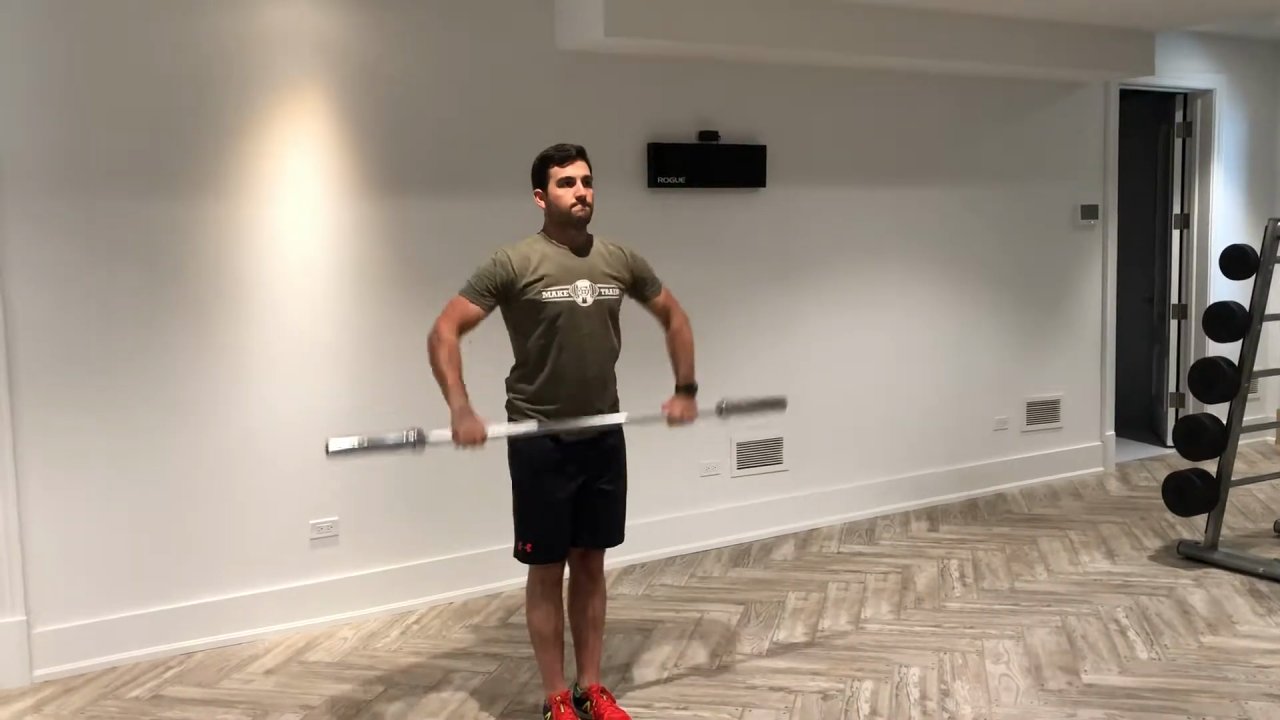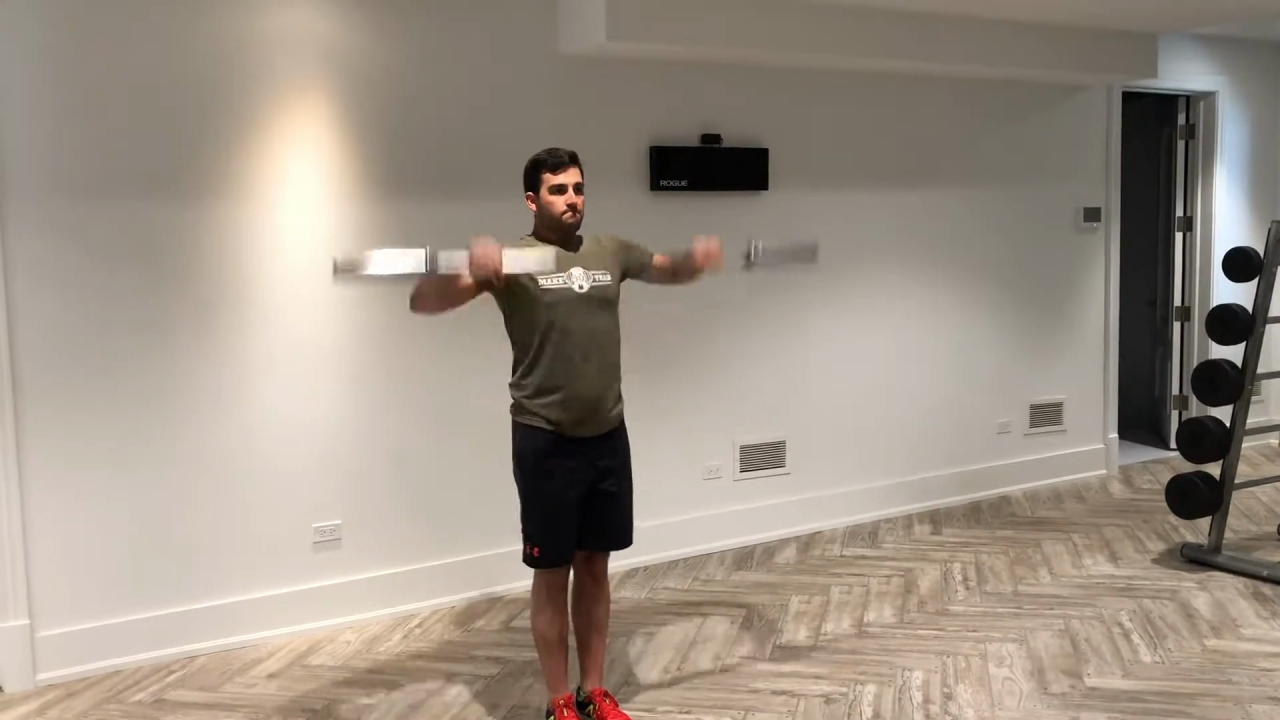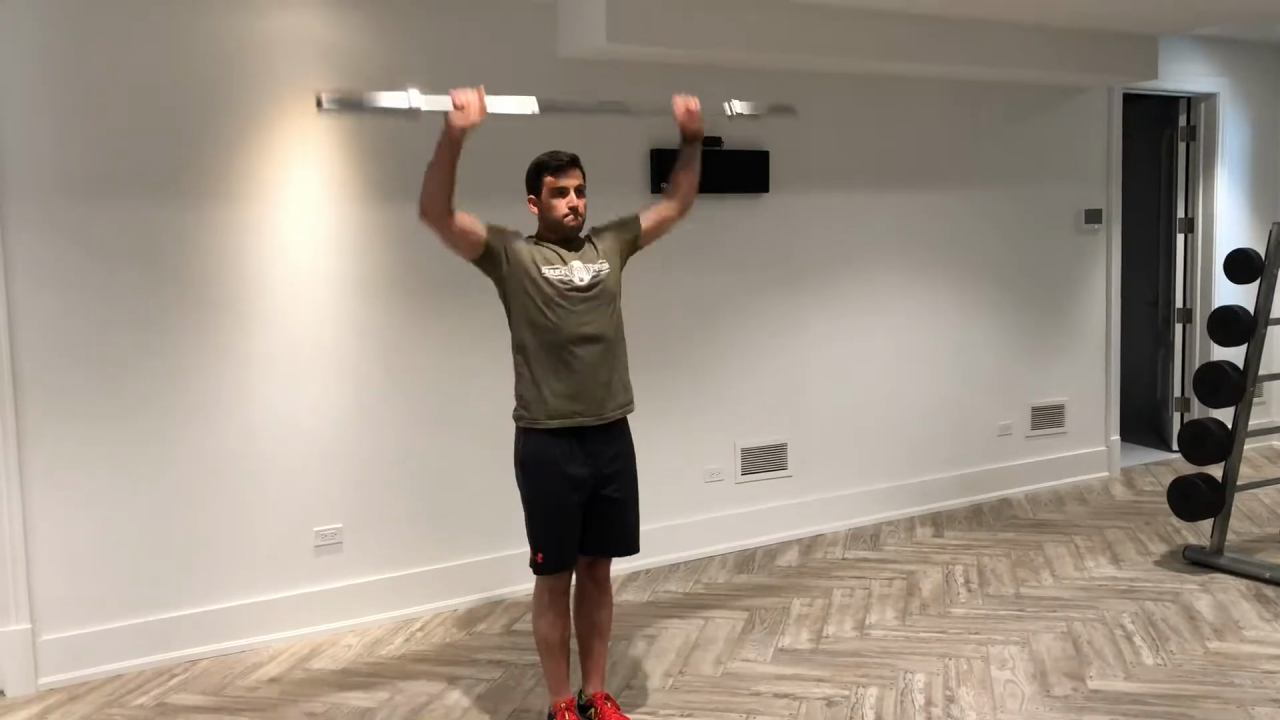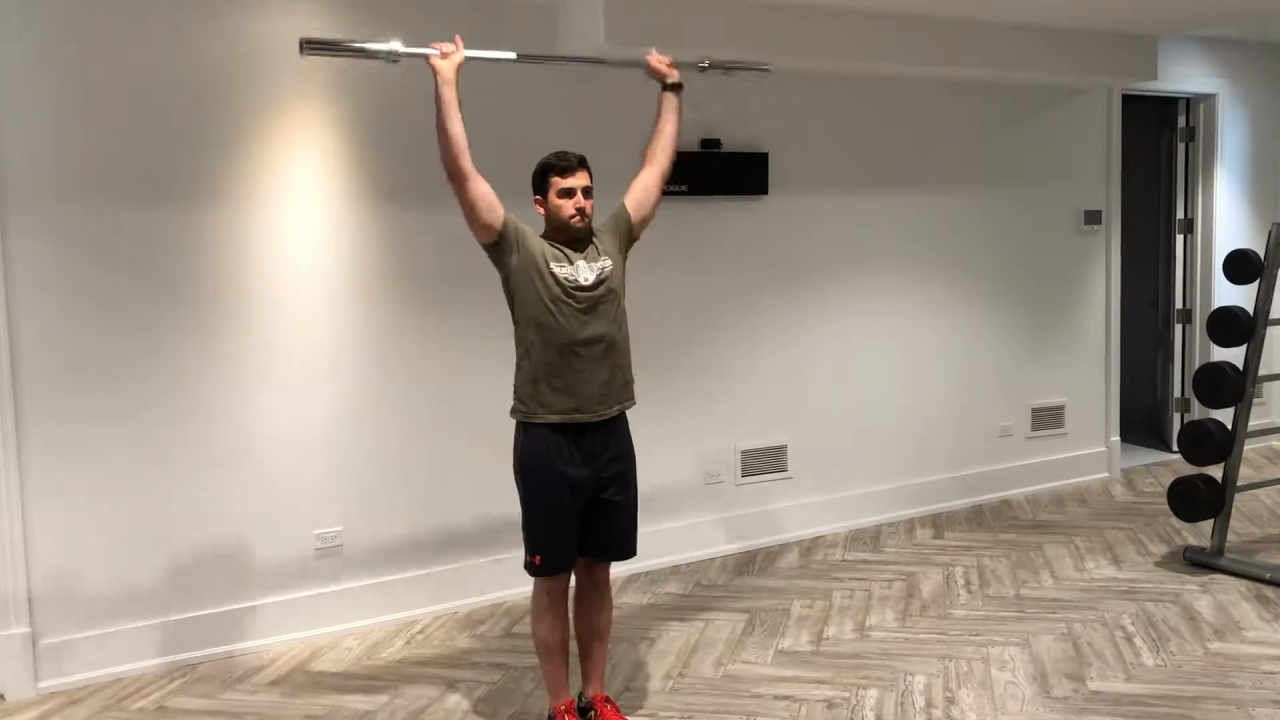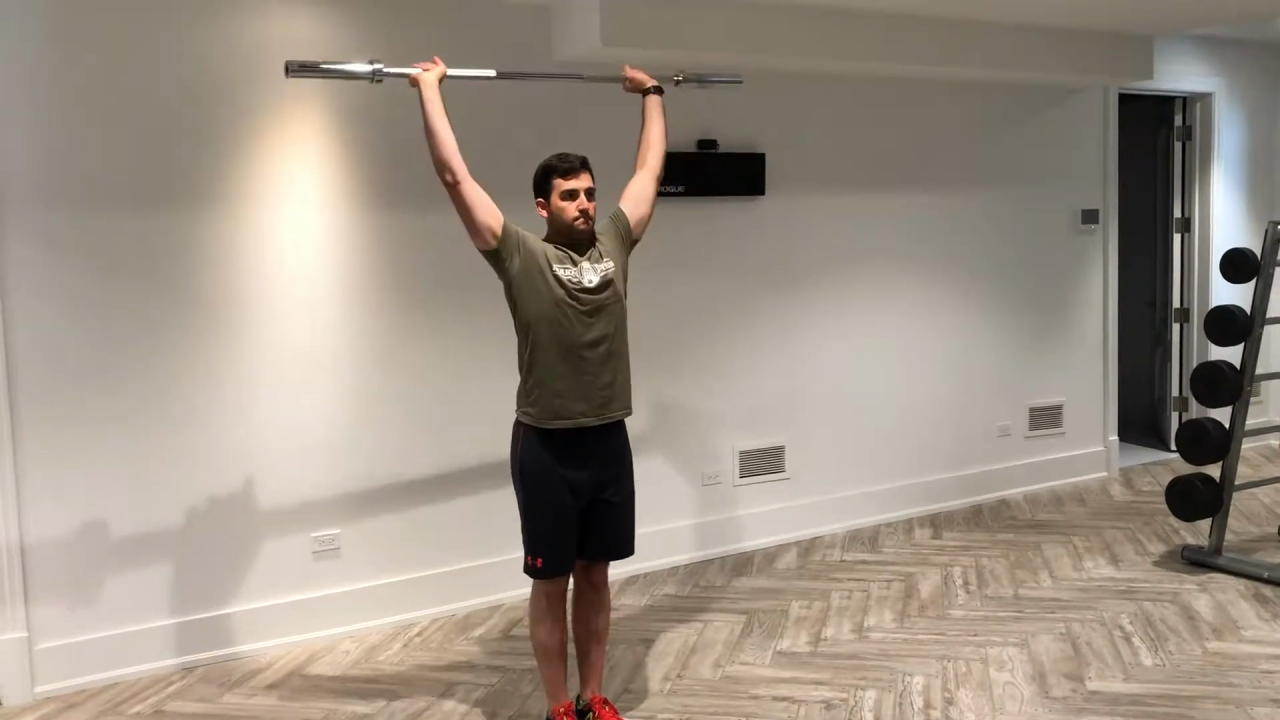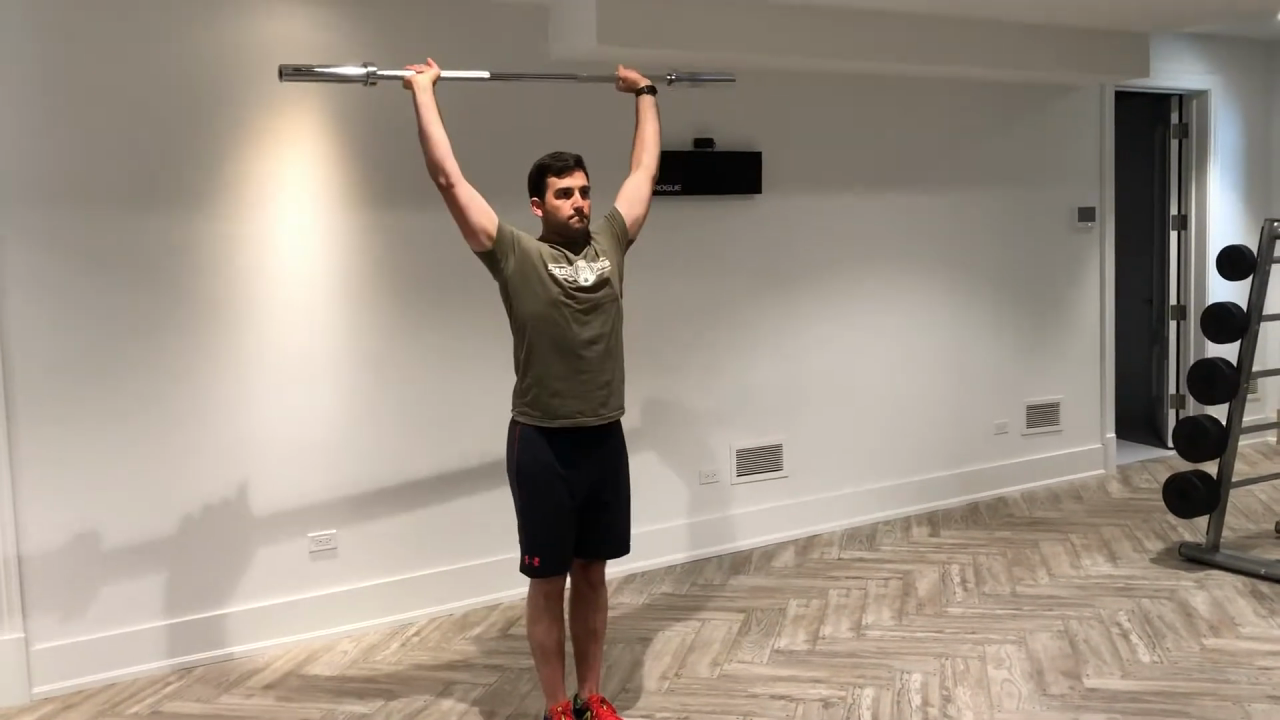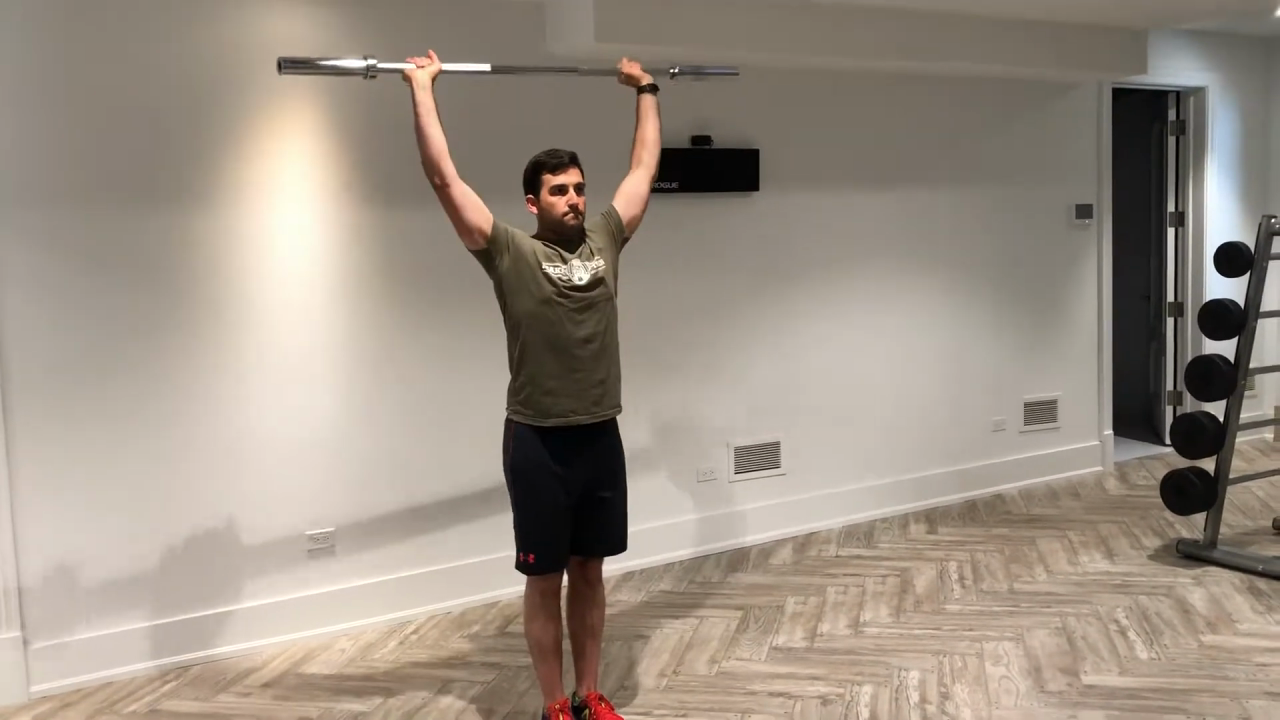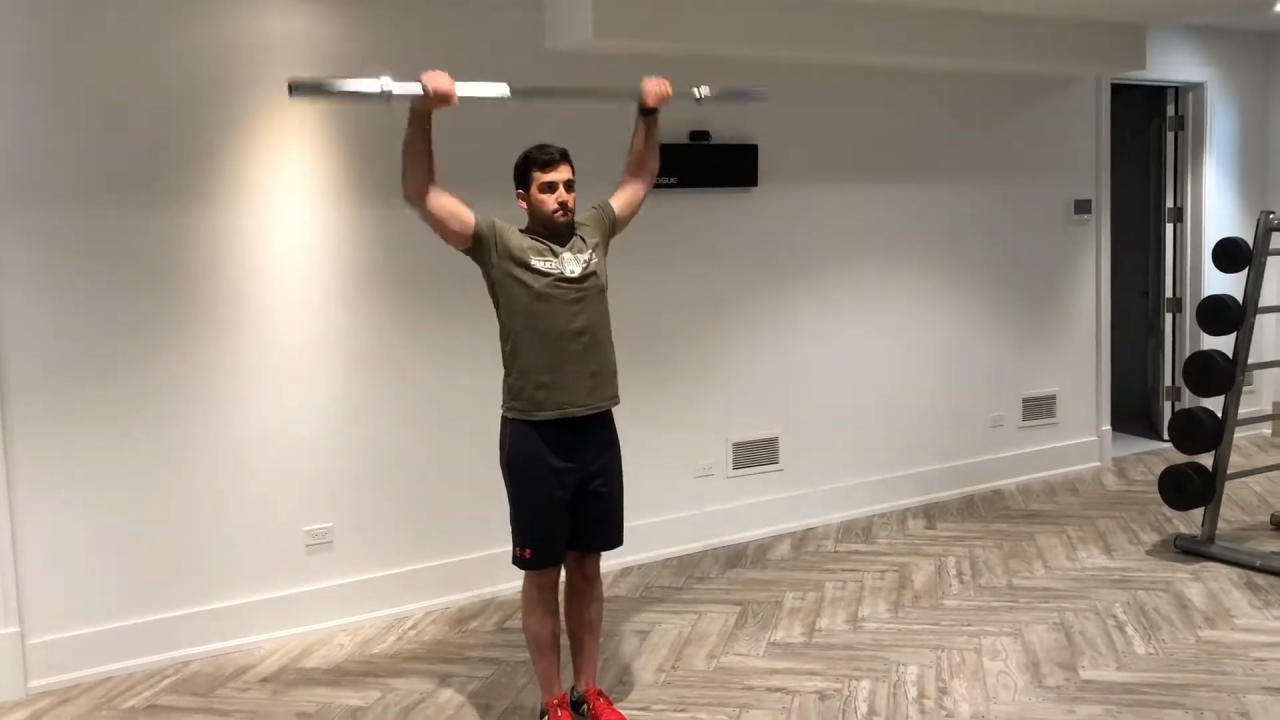
dt=0.2s
person 1, frame 1
left shoulder: (621, 259)
right shoulder: (513, 264)
left elbow: (672, 316)
right elbow: (444, 332)
left wrist: (685, 387)
right wrist: (460, 410)
left hip: (604, 436)
right hip: (540, 441)
left knee: (591, 563)
right knee: (547, 569)
person 1, frame 2
left shoulder: (611, 251)
right shoulder: (511, 260)
left elbow: (673, 269)
right elbow: (425, 299)
left wrist: (697, 256)
right wrist: (468, 270)
left hip: (607, 435)
right hip: (544, 440)
left knee: (595, 566)
right knee: (553, 572)
person 1, frame 3
left shoulder: (610, 243)
right shoulder: (510, 252)
left elbow: (678, 202)
right elbow: (435, 214)
left wrist: (692, 139)
right wrist: (455, 132)
left hip: (612, 435)
right hip: (548, 443)
left knee: (598, 570)
right knee: (555, 578)
person 1, frame 4
left shoulder: (613, 239)
right shoulder: (517, 248)
left elbow: (657, 165)
right elbow: (461, 171)
left wrist: (670, 87)
right wrist: (446, 79)
left hip: (611, 436)
right hip: (548, 442)
left knee: (597, 573)
right knee: (553, 580)
person 1, frame 5
left shoulder: (613, 242)
right shoulder: (518, 254)
left elbow: (650, 169)
right elbow: (455, 176)
left wrist: (650, 93)
right wrist: (430, 88)
left hip: (608, 440)
right hip: (546, 446)
left knee: (595, 576)
right knee: (551, 582)
person 1, frame 6
left shoulder: (610, 241)
right shoulder: (514, 254)
left elbow: (644, 168)
right elbow: (449, 178)
left wrist: (643, 93)
right wrist: (423, 92)
left hip: (605, 439)
right hip: (542, 443)
left knee: (592, 575)
right knee: (548, 581)
person 1, frame 7
left shoulder: (606, 238)
right shoulder: (508, 250)
left elbow: (644, 166)
right elbow: (443, 177)
left wrist: (645, 89)
right wrist: (422, 87)
left hip: (601, 436)
right hip: (538, 441)
left knee: (589, 572)
right knee: (545, 579)
person 1, frame 8
left shoulder: (593, 232)
right shoulder: (499, 245)
left elbow: (639, 179)
right elbow: (420, 194)
left wrist: (648, 112)
right wrist: (424, 109)
left hip: (596, 431)
right hip: (534, 437)
left knee: (586, 564)
right knee: (543, 574)
